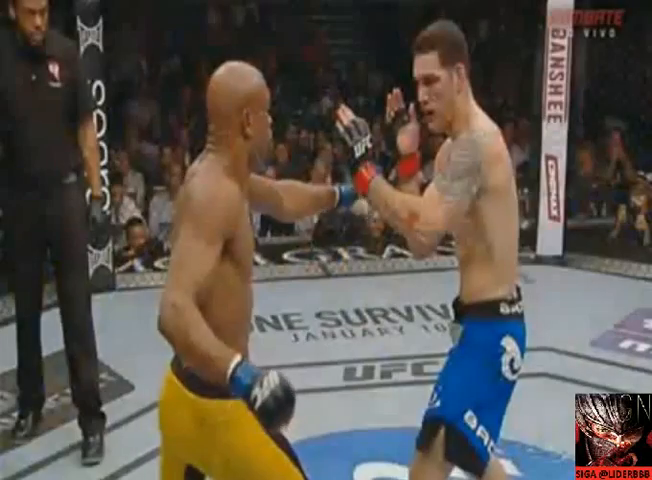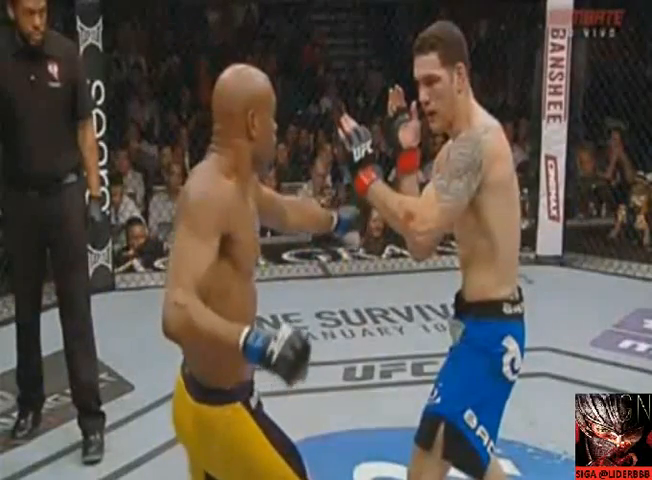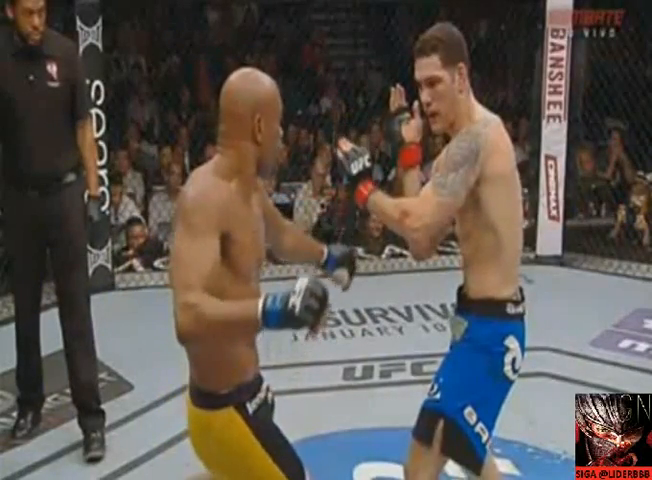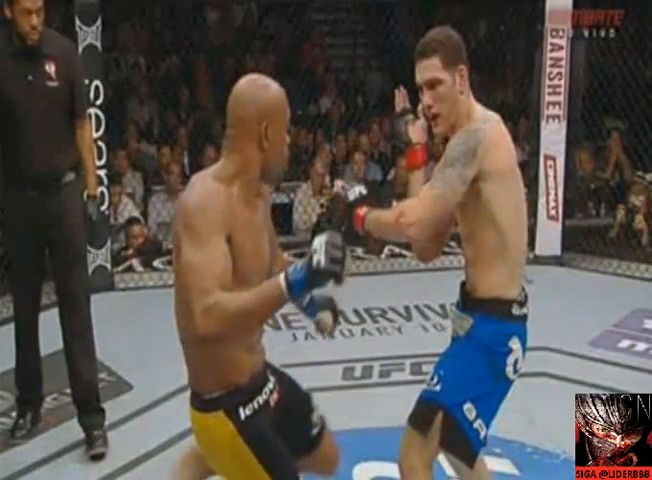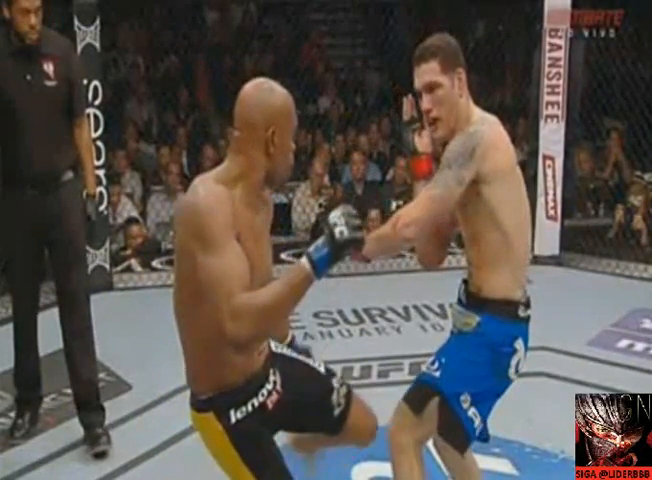
dt=0.7s
person 1, frame 1
left shoulder: (66, 53)
left elbow: (85, 128)
left wrist: (95, 191)
left hip: (65, 192)
left knee: (77, 308)
left ankle: (91, 417)
person 1, frame 2
left shoulder: (66, 53)
left elbow: (84, 127)
left wrist: (94, 192)
left hip: (65, 192)
left knee: (76, 307)
left ankle: (91, 417)
person 1, frame 3
left shoulder: (65, 52)
left elbow: (83, 126)
left wrist: (93, 191)
left hip: (64, 191)
left knee: (76, 306)
left ankle: (91, 415)
person 1, frame 4
left shoulder: (64, 52)
left elbow: (81, 125)
left wrist: (92, 189)
left hip: (64, 191)
left knee: (75, 304)
left ankle: (91, 414)
person 1, frame 5
left shoulder: (62, 50)
left elbow: (79, 123)
left wrist: (91, 187)
left hip: (63, 190)
left knee: (75, 302)
left ankle: (91, 412)
person 2, frame 1
left shoulder: (477, 142)
right shoulder: (453, 147)
left elbow: (424, 227)
right elbow: (422, 244)
left wrist: (364, 169)
right wrist: (407, 159)
left hip: (490, 329)
right hip: (488, 323)
person 2, frame 2
left shoulder: (478, 140)
right shoulder: (454, 149)
left elbow: (421, 227)
right elbow: (421, 246)
left wrist: (364, 172)
right wrist: (407, 156)
left hip: (489, 328)
right hip: (484, 322)
person 2, frame 3
left shoulder: (479, 136)
right shoulder: (458, 149)
left elbow: (417, 222)
right elbow: (423, 245)
left wrist: (363, 185)
right wrist: (409, 153)
left hip: (489, 328)
right hip: (486, 321)
person 2, frame 4
left shoulder: (477, 135)
right shoulder: (465, 146)
left elbow: (412, 222)
right elbow: (427, 248)
left wrist: (361, 213)
right wrist: (416, 154)
left hip: (490, 326)
right hip: (485, 317)
person 2, frame 5
left shoulder: (476, 137)
right shoulder: (466, 149)
left elbow: (408, 226)
right elbow: (431, 255)
left wrist: (362, 246)
left hip: (493, 326)
right hip: (486, 317)
left knee: (403, 434)
right knee: (448, 439)
person 3, frame 1
left shoulder: (222, 175)
right shoulder: (213, 192)
left elbow: (283, 200)
right elbow: (174, 313)
left wrist: (341, 194)
right wrist: (242, 375)
right hip: (213, 406)
person 3, frame 2
left shoulder: (241, 182)
right shoulder: (208, 192)
left elbow: (285, 213)
right elbow: (177, 313)
left wrist: (336, 220)
right wrist: (254, 343)
right hip: (219, 406)
person 3, frame 3
left shoulder: (249, 187)
right shoulder: (205, 196)
left elbow: (280, 235)
right elbow: (188, 316)
left wrist: (327, 257)
right wrist: (272, 310)
left hip: (245, 388)
right hip: (225, 406)
person 3, frame 4
left shoulder: (258, 193)
right shoulder: (205, 201)
right elbow: (207, 319)
left wrist: (310, 300)
right wrist: (294, 282)
left hip: (261, 378)
right hip: (225, 404)
person 3, frame 5
left shoulder: (260, 197)
right shoulder: (208, 204)
right elbow: (239, 324)
left wrist: (287, 342)
right wrist: (318, 258)
left hip: (268, 366)
right hip: (227, 401)
left knee: (362, 427)
left ankle: (305, 439)
